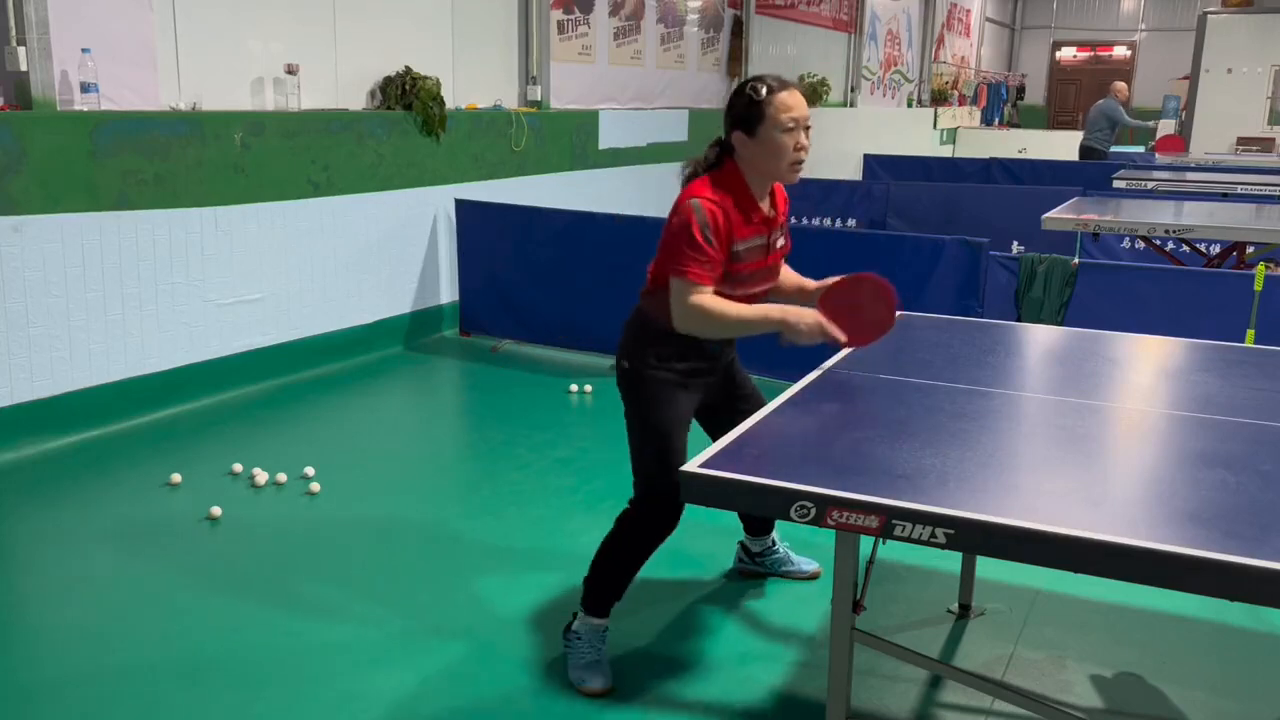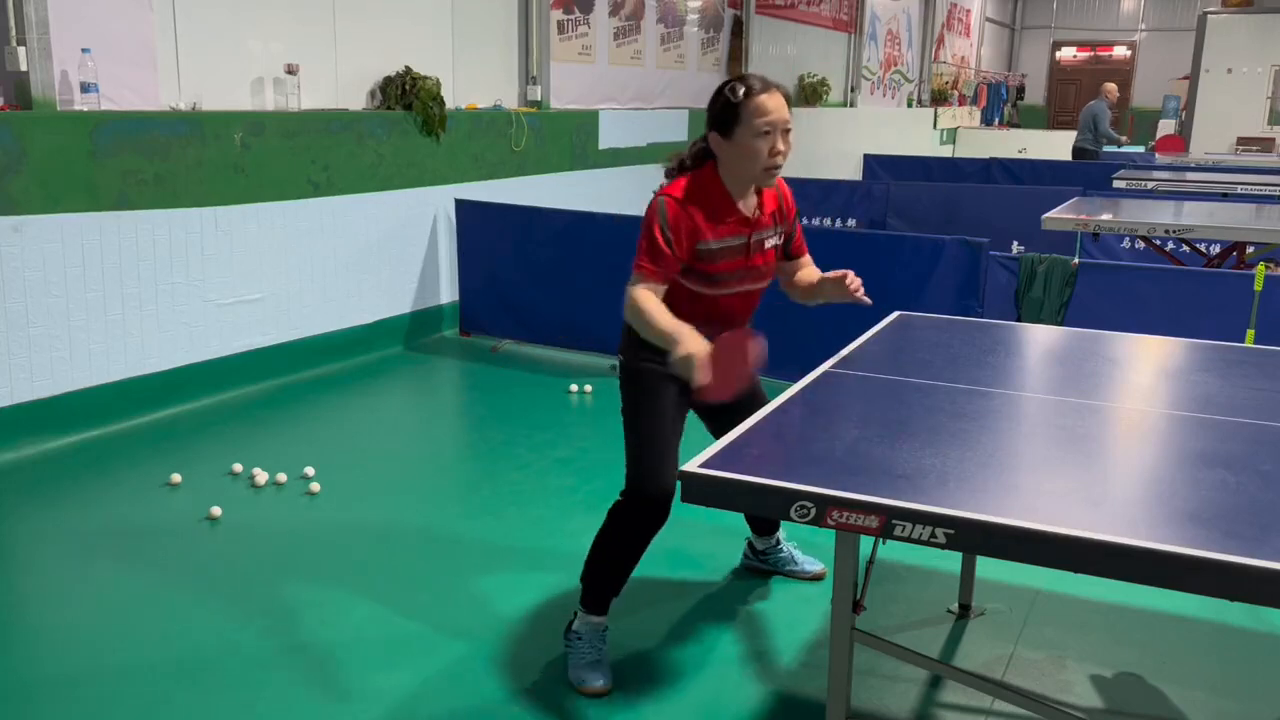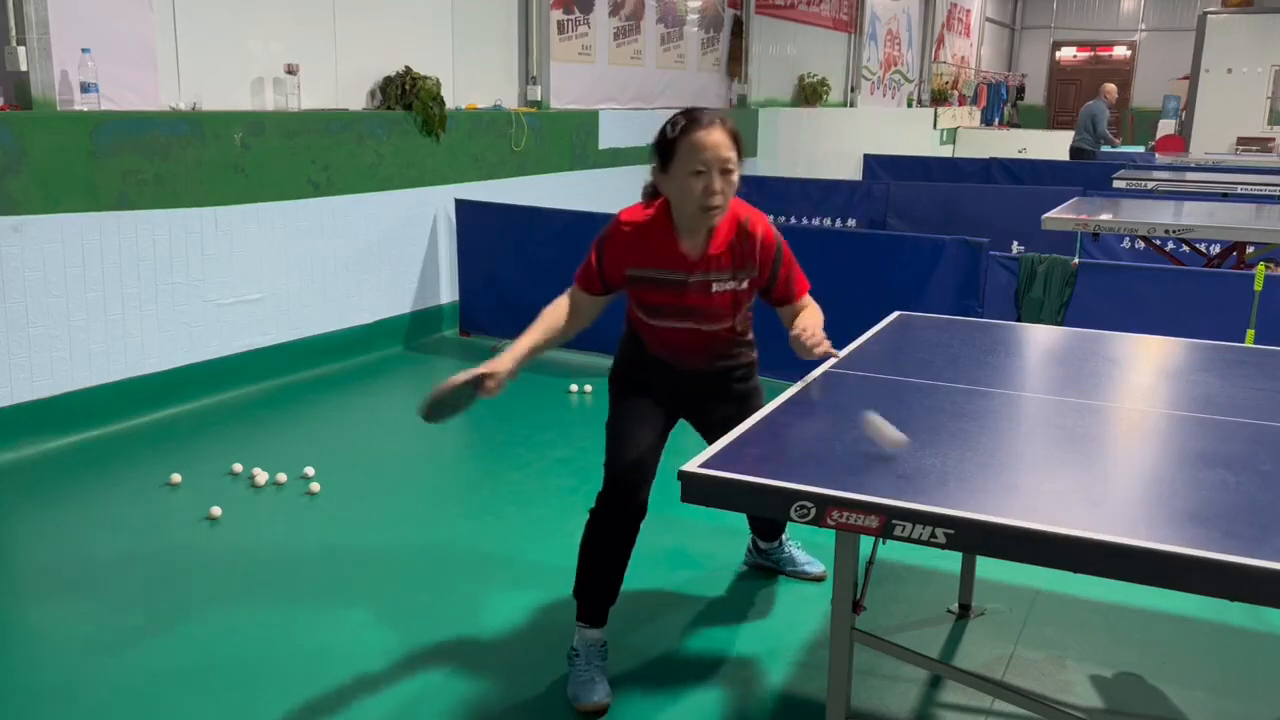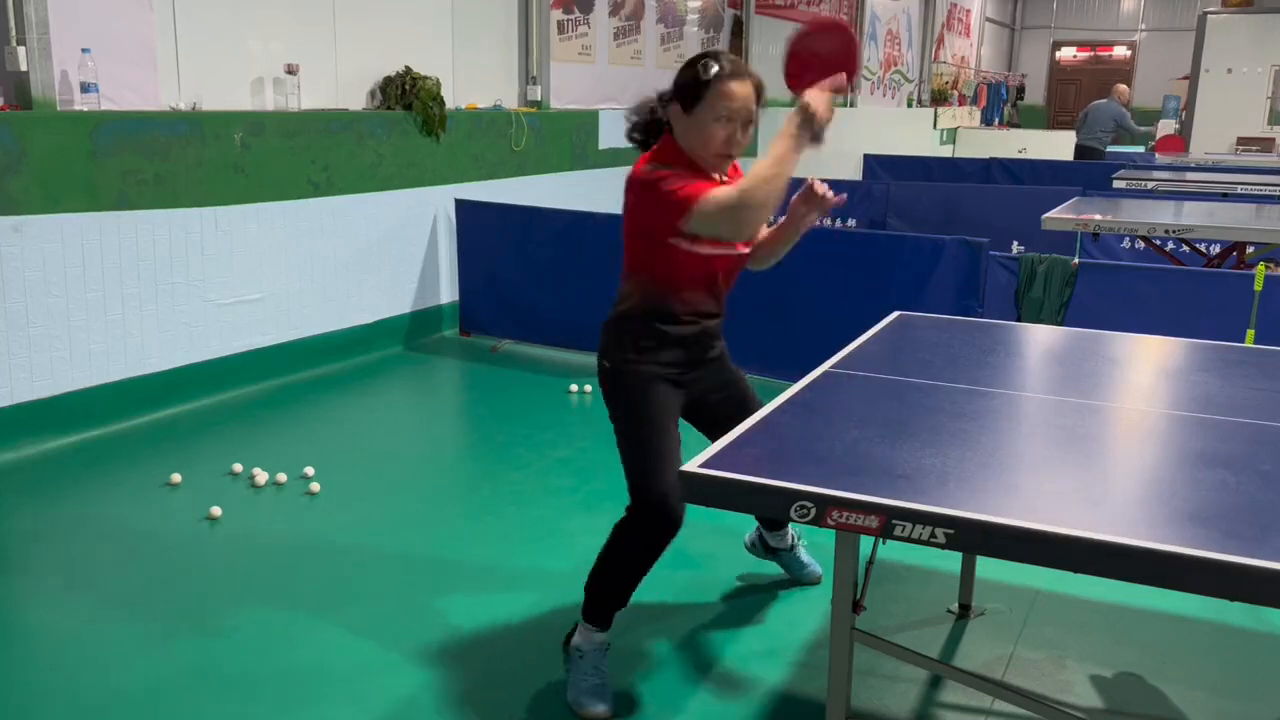
dt=0.3s
person 1, frame 1
left shoulder: (776, 198)
right shoulder: (705, 207)
right elbow: (688, 312)
left wrist: (817, 292)
right wrist: (783, 317)
left hip: (718, 357)
right hip: (659, 360)
right knee: (661, 501)
left ankle: (758, 548)
right ankle: (586, 628)
person 1, frame 2
left shoulder: (778, 199)
right shoulder: (676, 205)
left elbow: (796, 274)
right elbow: (639, 300)
left wrist: (829, 286)
right wrist: (681, 341)
right hip: (660, 358)
right knee: (651, 493)
left ankle: (764, 546)
right ankle: (586, 626)
person 1, frame 3
left shoulder: (758, 235)
right shoulder: (627, 233)
left elbow: (800, 305)
right elbow: (577, 305)
left wrist: (809, 335)
right wrist: (510, 358)
left hip: (727, 377)
right hip: (647, 378)
right knee: (623, 503)
left ankle: (771, 546)
right ankle: (588, 642)
person 1, frame 4
left shoulder: (732, 173)
right shoulder: (656, 177)
left elbow: (757, 254)
right elbow: (736, 213)
left wrist: (802, 216)
right wrist: (798, 132)
left hip: (704, 351)
right hip: (643, 359)
right knee: (660, 507)
left ankle: (775, 539)
right ankle: (587, 644)
